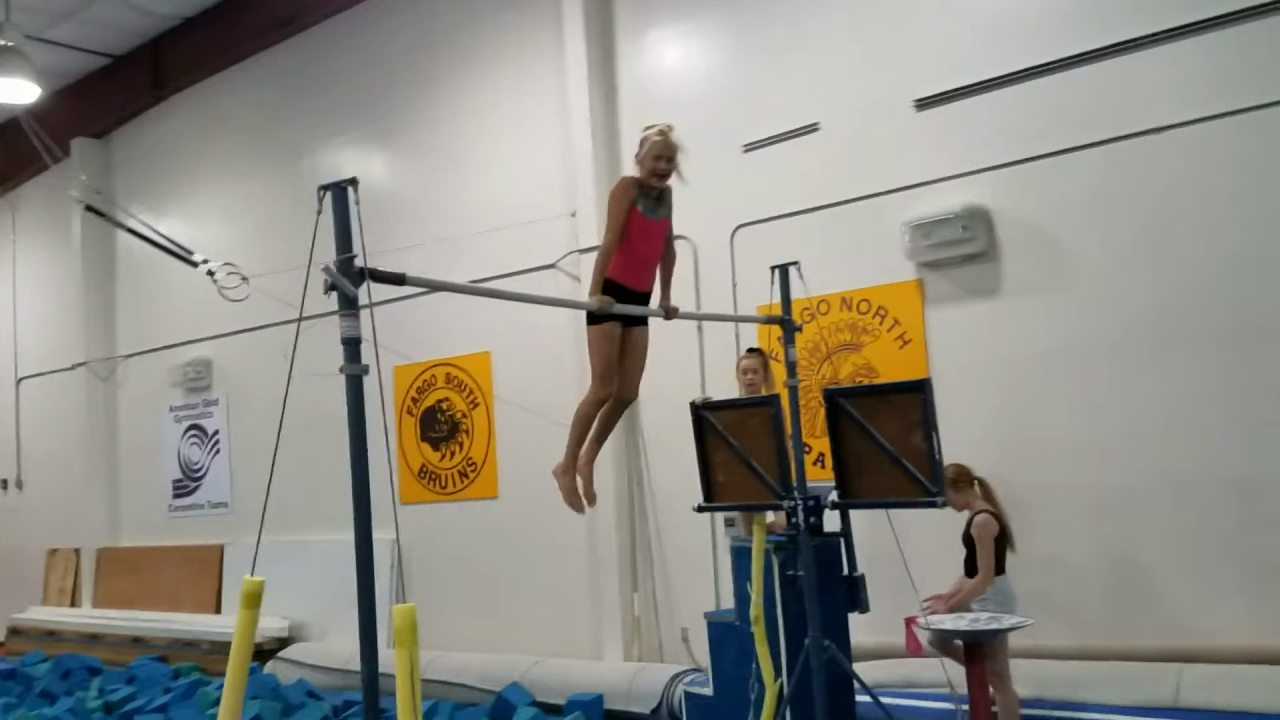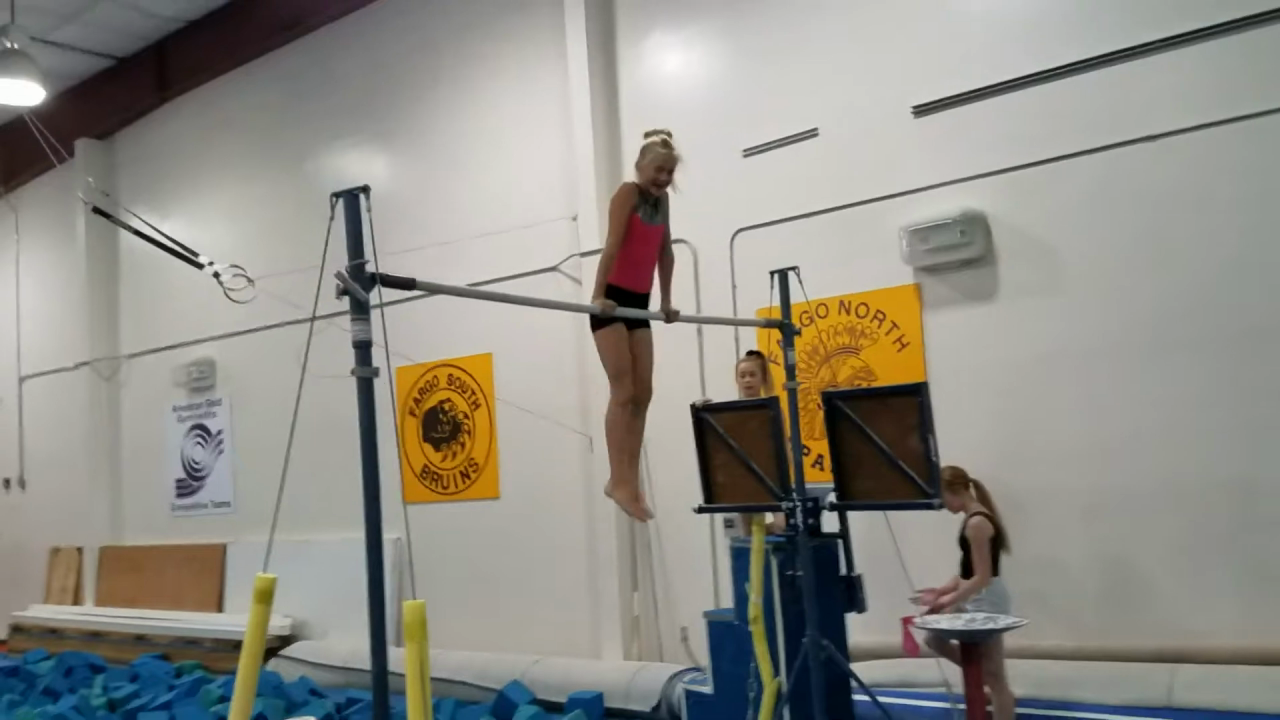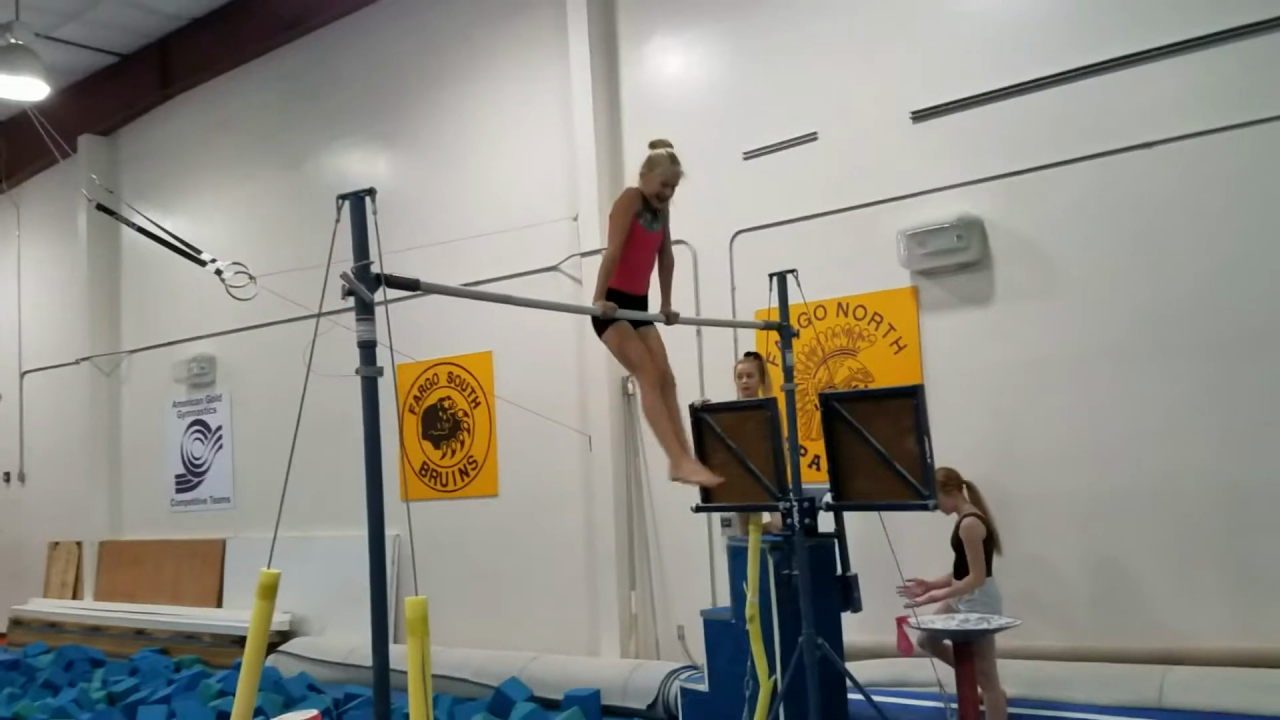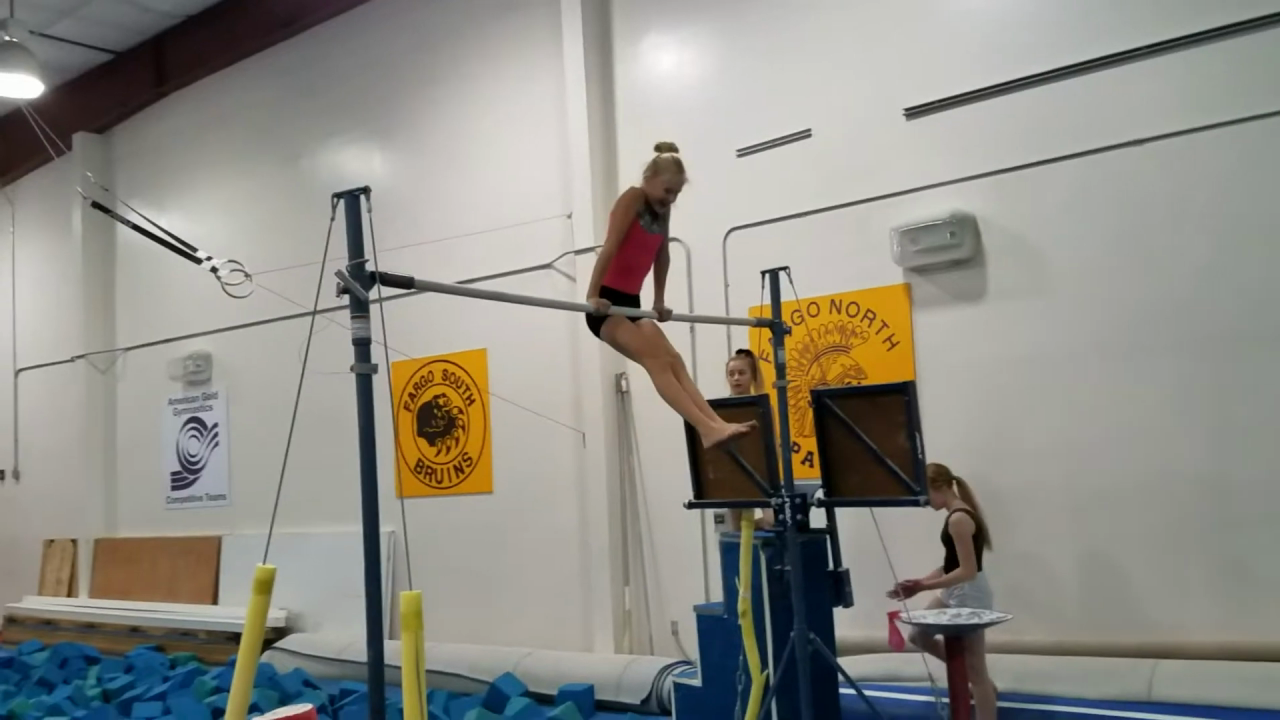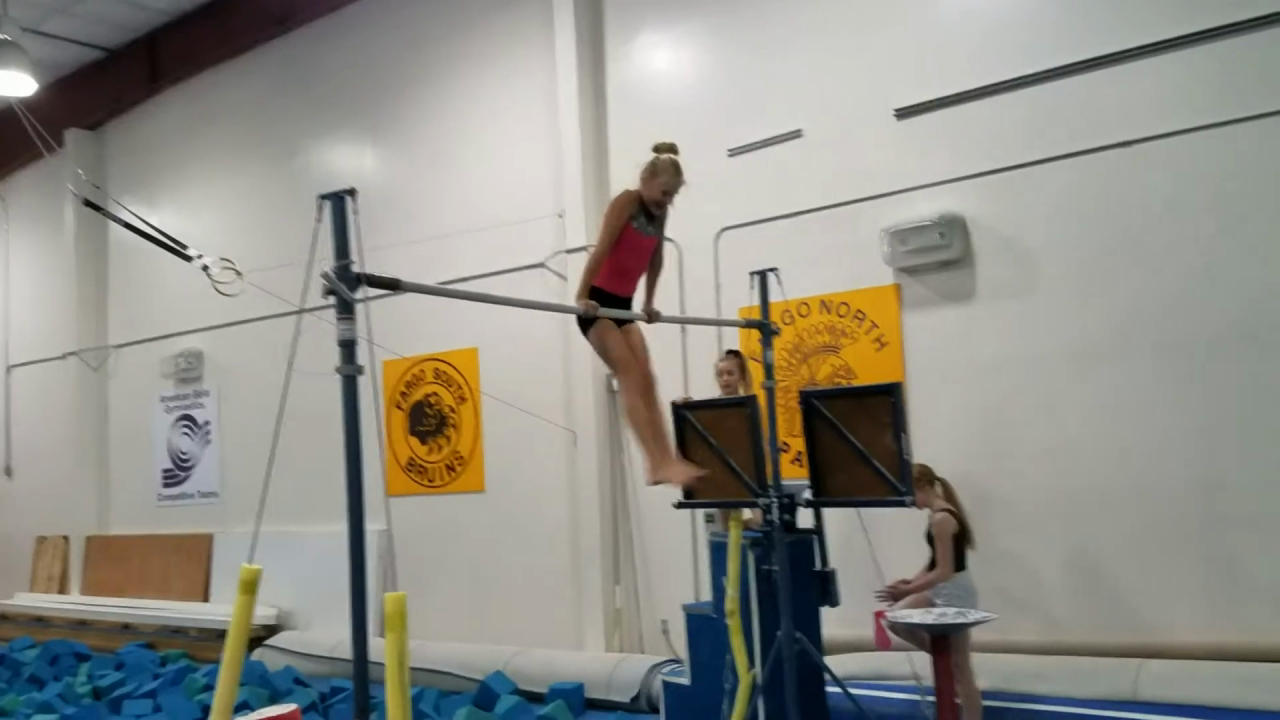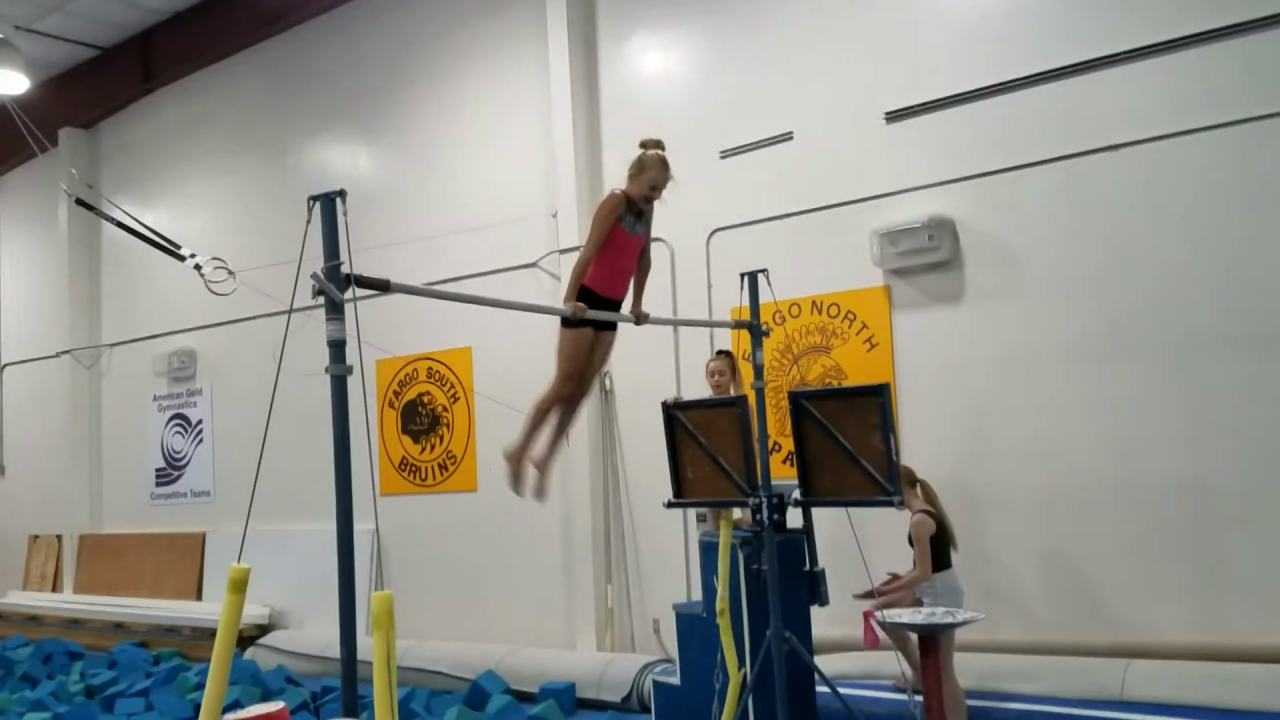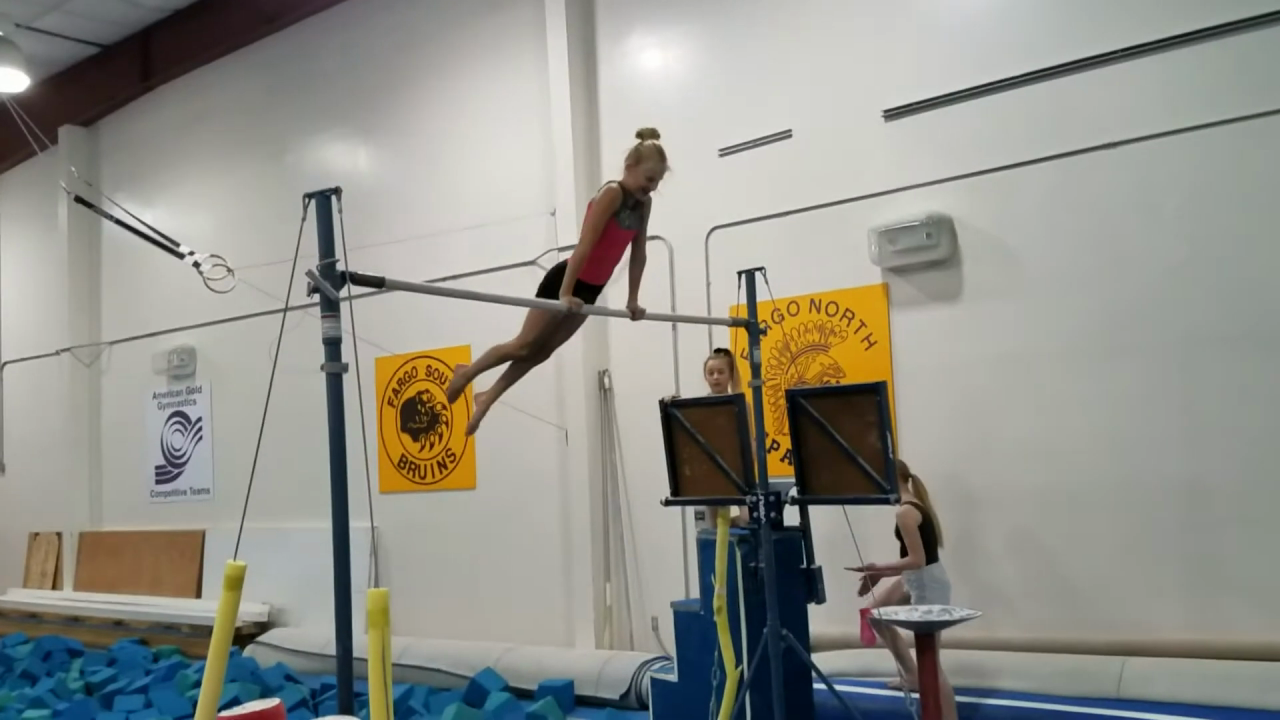
dt=0.2s
person 1, frame 1
left shoulder: (665, 194)
right shoulder: (627, 187)
left elbow: (667, 249)
right elbow: (610, 241)
left wrist: (665, 298)
right wrist: (595, 291)
left hip: (639, 300)
right hip: (613, 295)
left knee: (627, 393)
right knee: (603, 390)
left ankle: (587, 463)
right ankle: (567, 467)
person 1, frame 2
left shoulder: (662, 200)
right shoulder: (628, 193)
left elbow: (665, 253)
right elbow: (612, 246)
left wrist: (666, 302)
right wrist: (598, 296)
left hip: (639, 302)
right hip: (613, 301)
left knee: (642, 394)
right knee: (623, 392)
left ankle: (629, 479)
right ankle: (620, 481)
person 1, frame 3
left shoulder: (660, 208)
right shoulder: (629, 199)
left elbow: (665, 257)
right elbow: (613, 251)
left wrist: (666, 304)
right wrist: (599, 299)
left hip: (637, 306)
right hip: (613, 304)
left knee: (665, 380)
right knee: (650, 377)
left ankle: (685, 459)
right ankle: (681, 461)
person 1, frame 4
left shoulder: (662, 209)
right shoulder: (632, 199)
left elbow: (662, 256)
right elbow: (609, 248)
left wrist: (659, 303)
right wrist: (592, 296)
left hip: (630, 304)
right hip: (606, 304)
left knee: (672, 361)
right knee: (657, 360)
left ankle: (717, 425)
right ankle: (708, 428)
person 1, frame 5
left shoulder: (660, 210)
right shoulder: (628, 201)
right elbow: (602, 249)
left wrist: (648, 304)
right wrist: (582, 296)
left hip: (622, 306)
right hip: (598, 305)
left knee: (645, 379)
right knee: (632, 377)
left ankle: (667, 460)
right ankle: (659, 463)
person 1, frame 6
left shoulder: (647, 210)
right shoulder: (615, 202)
left elbow: (643, 259)
right elbow: (590, 250)
left wrist: (637, 304)
right wrist: (571, 299)
left hip: (609, 308)
right hip: (587, 303)
left knee: (581, 387)
right knee: (566, 385)
left ankle: (545, 458)
right ankle: (519, 451)
person 1, frame 7
left shoulder: (644, 204)
right shoulder: (611, 195)
left elbow: (639, 253)
right elbow: (585, 246)
left wrist: (633, 301)
right wrist: (566, 294)
left hip: (589, 290)
right hip: (566, 285)
left knee: (542, 351)
right knee: (525, 346)
left ankle: (490, 396)
right ankle: (468, 372)
person 2, frame 1
left shoulder: (983, 520)
right shoulder: (978, 516)
left elbow: (985, 576)
left wrist: (951, 607)
right wrist: (949, 595)
left hip: (992, 599)
right hip: (978, 596)
left knee: (999, 676)
right knee: (938, 639)
right ankle: (992, 683)
person 2, frame 2
left shoulder: (977, 523)
right shoulder: (973, 518)
left elbow: (983, 577)
left wrist: (945, 603)
right wrist: (942, 592)
left hip: (986, 600)
right hip: (971, 597)
left knee: (994, 676)
right knee: (935, 639)
right ankle: (990, 686)
person 2, frame 3
left shoulder: (970, 524)
right shoulder: (967, 519)
left elbow: (977, 577)
left wrist: (935, 597)
right wrist: (931, 585)
left hip: (978, 601)
right hip: (963, 598)
left knee: (986, 676)
right knee: (927, 641)
right ankle: (988, 689)
person 2, frame 4
left shoulder: (959, 519)
right shoulder: (957, 514)
left elbow: (968, 571)
left wrist: (924, 586)
right wrist: (921, 581)
left hip: (969, 595)
right hip: (954, 592)
left knee: (975, 670)
right knee: (919, 636)
right ankle: (978, 682)
person 2, frame 5
left shoulder: (941, 518)
right shoulder: (940, 514)
left elbow: (945, 572)
left wrist: (907, 590)
right wrist: (910, 583)
left hip: (954, 593)
right hip: (940, 591)
left knee: (960, 670)
right knee: (897, 623)
right ankle: (948, 664)
person 2, frame 6
left shoulder: (919, 520)
right shoulder: (925, 513)
left elbow: (924, 573)
left wrist: (885, 590)
right wrist: (901, 579)
left hip: (940, 592)
right hip: (928, 588)
left knee: (942, 670)
right knee: (881, 611)
right ankle: (919, 673)
person 2, frame 7
left shoulder: (905, 512)
right shoulder: (913, 506)
left elbow: (917, 560)
left wrist: (878, 569)
right wrist: (881, 571)
left hip: (927, 584)
right hip: (914, 580)
right knee: (875, 613)
right ankle: (911, 676)
